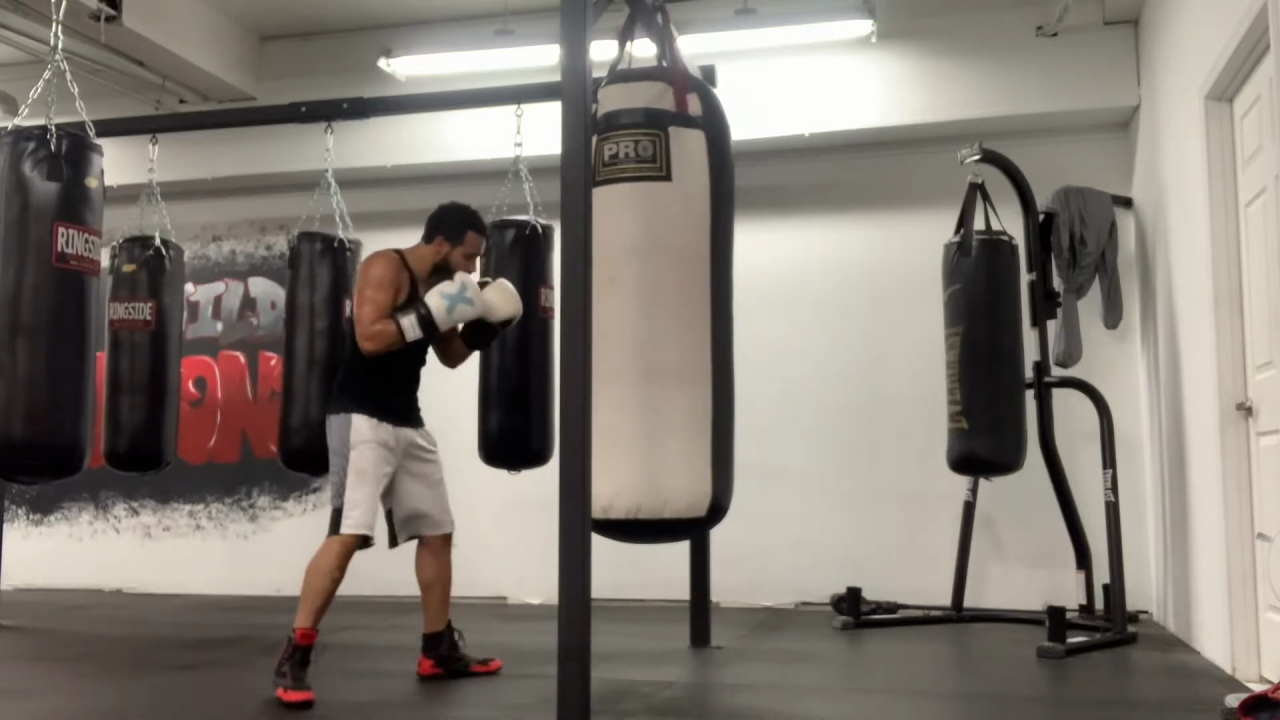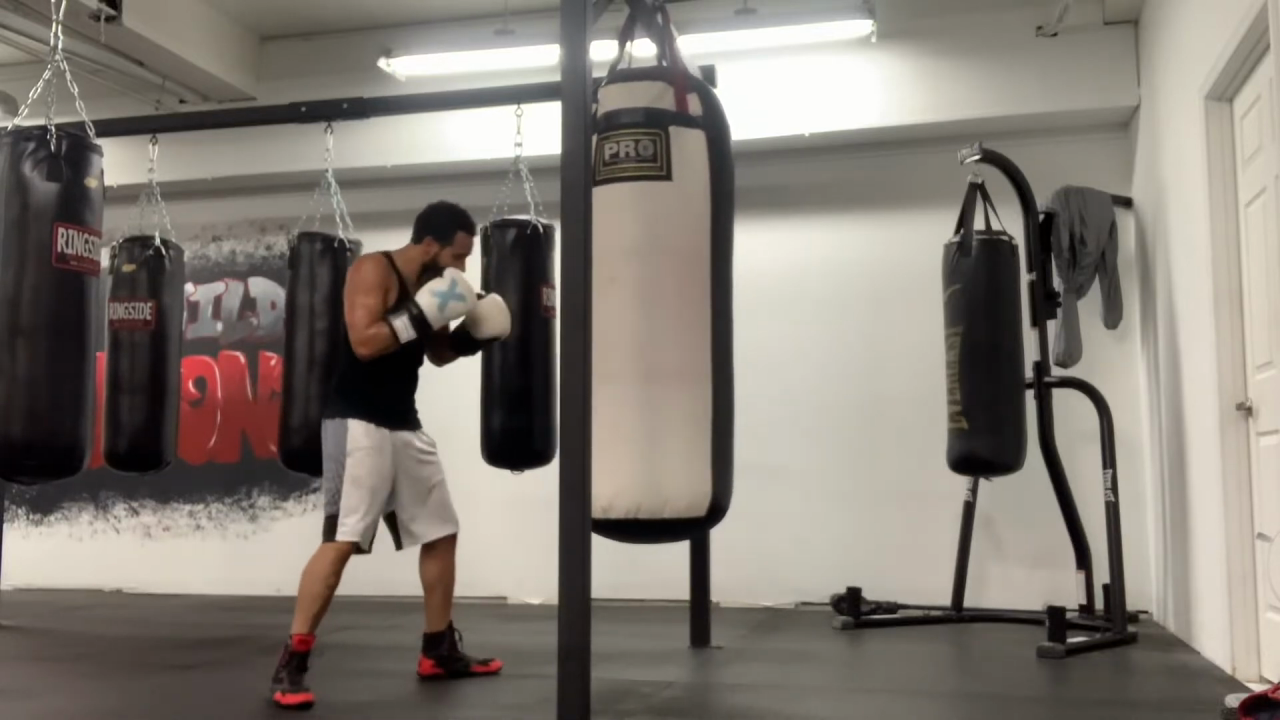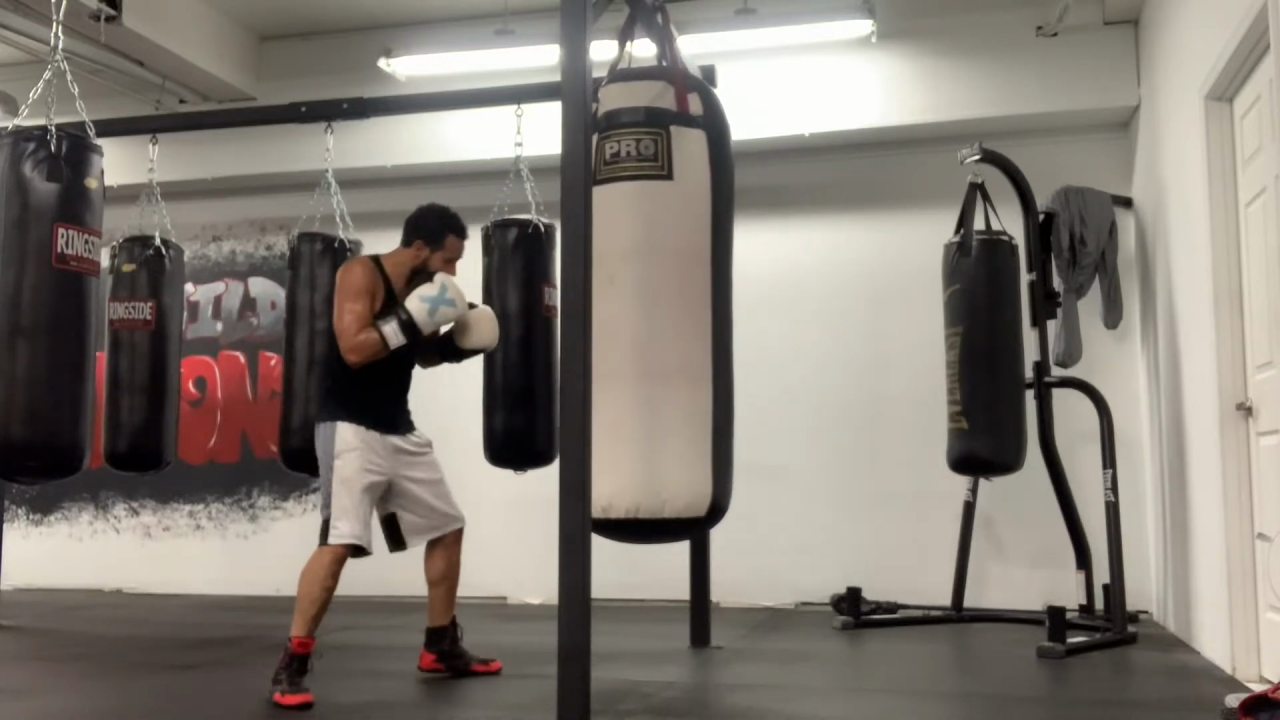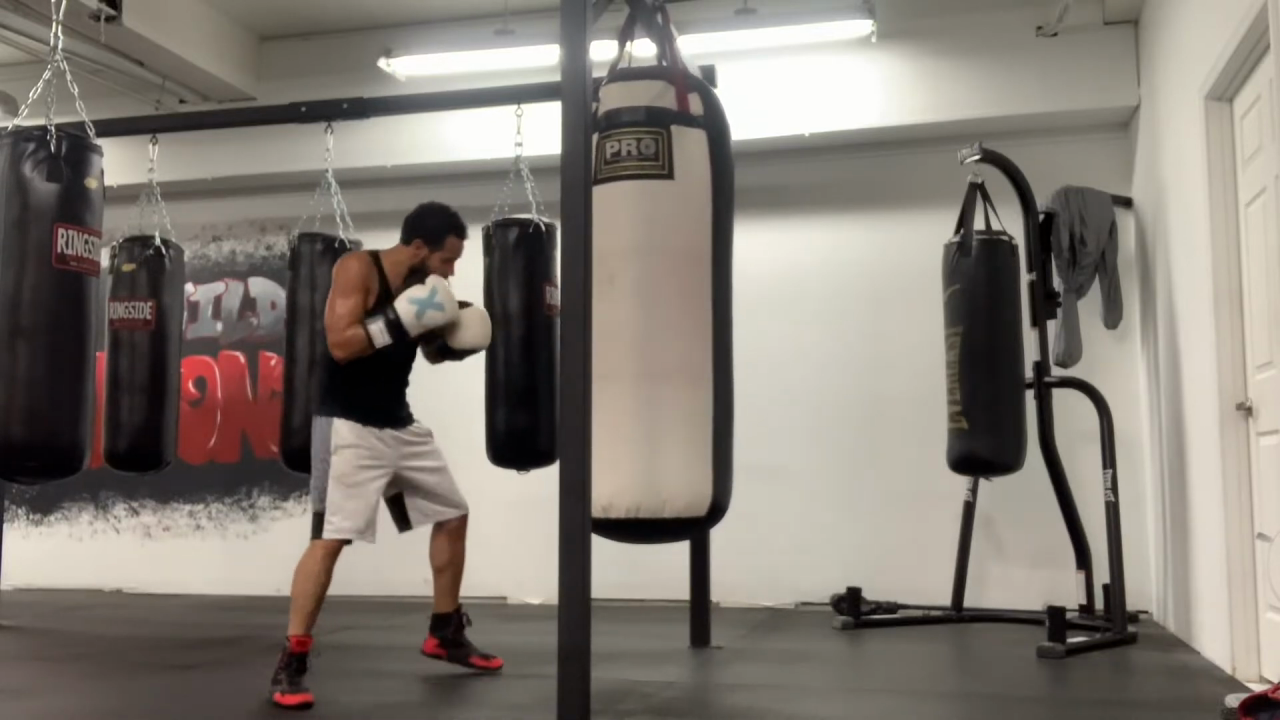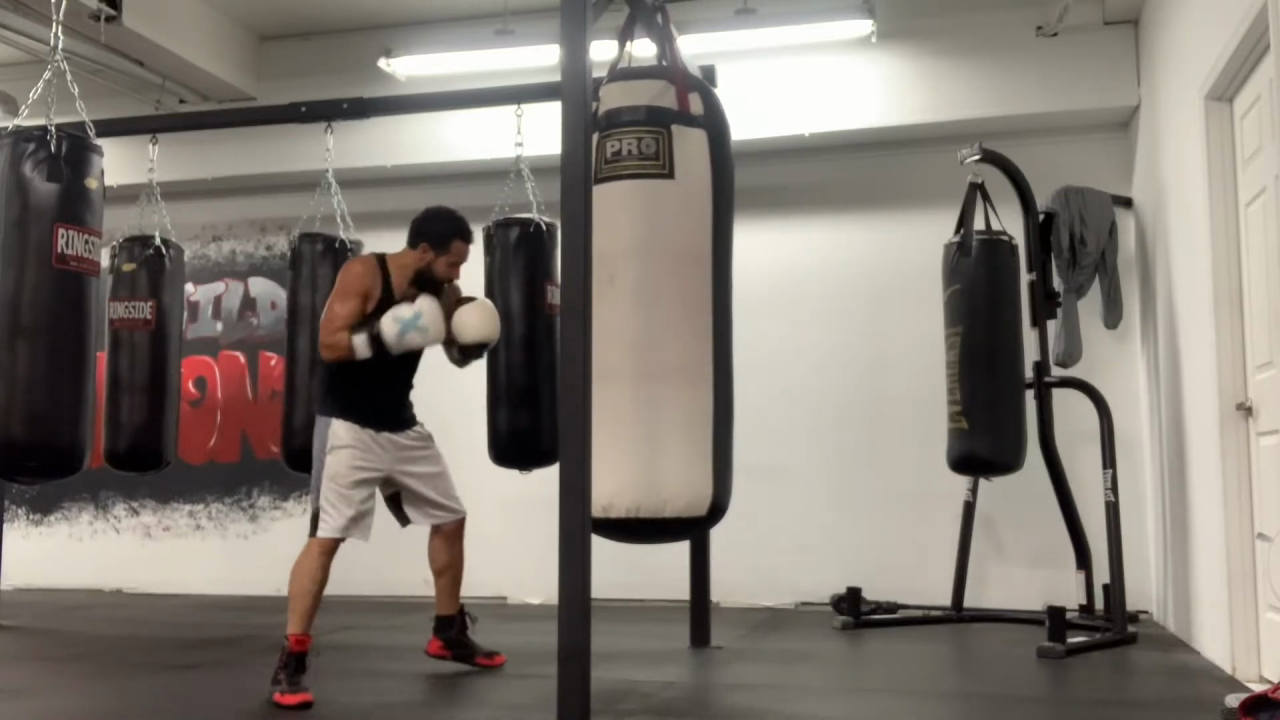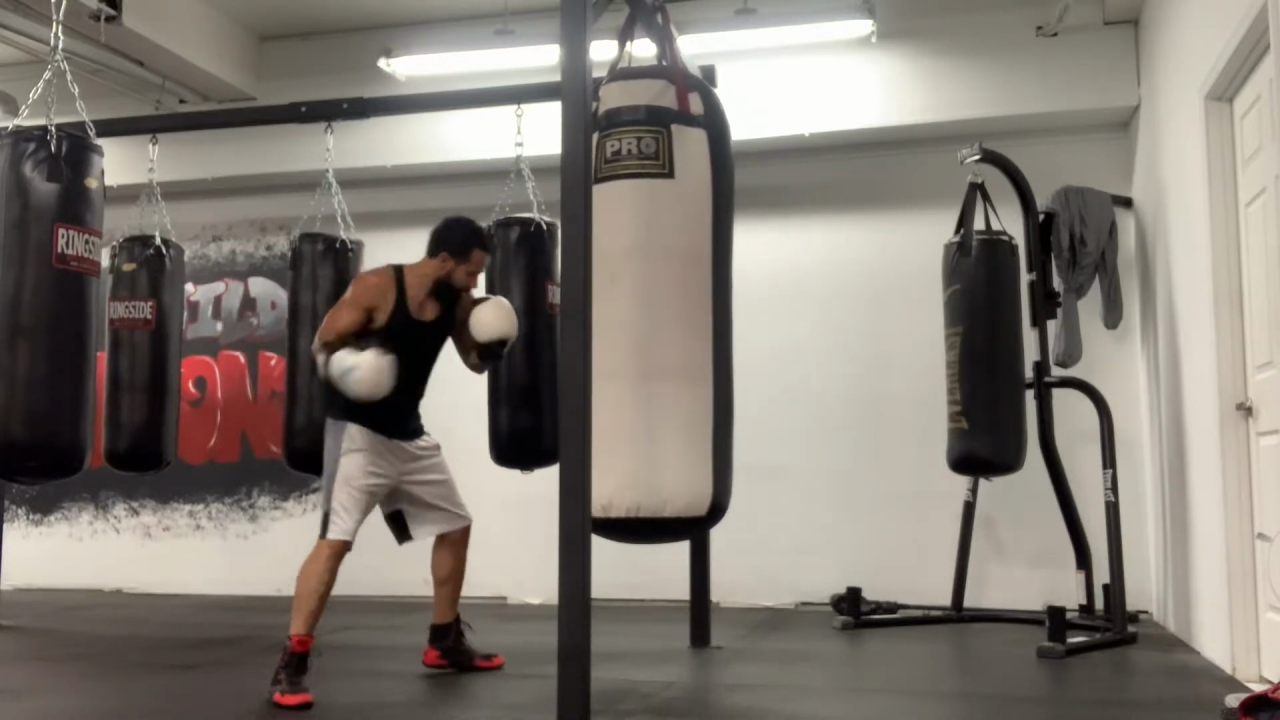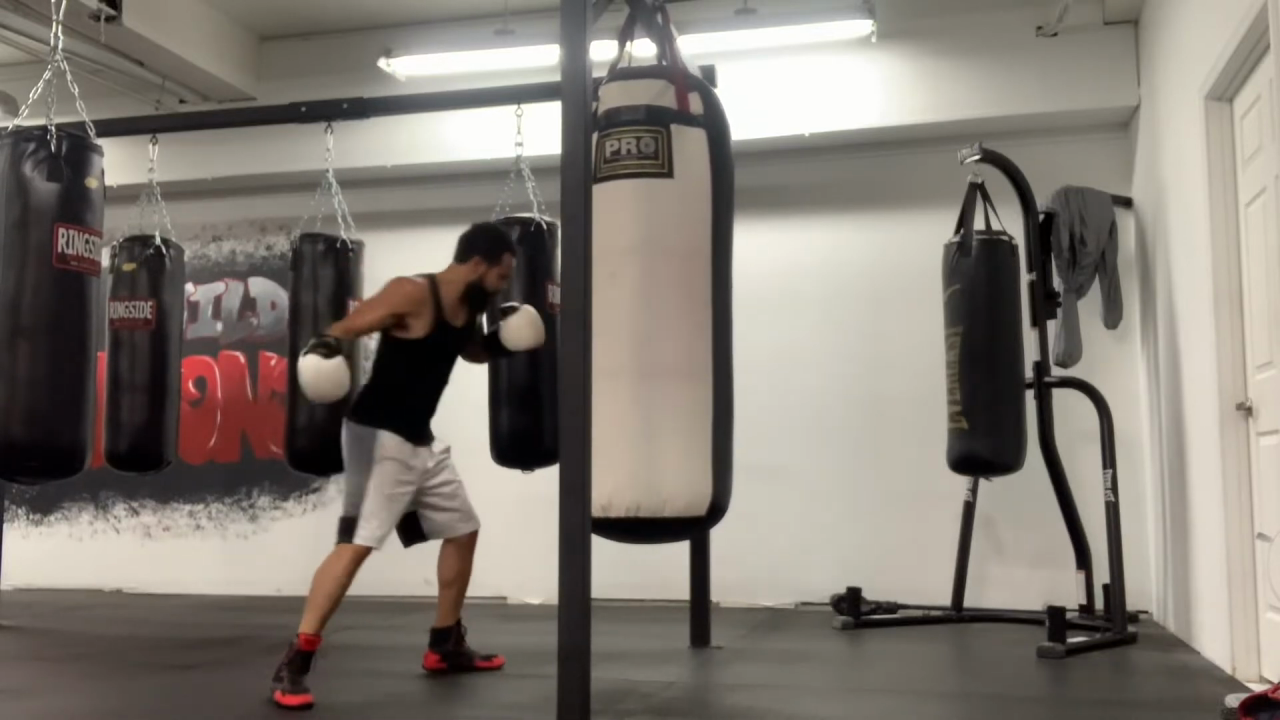
dt=0.1s
person 1, frame 1
left shoulder: (438, 284)
right shoulder: (384, 266)
left elbow: (452, 357)
right elbow: (369, 337)
left wrist: (485, 325)
right wrist: (432, 315)
left hip: (408, 422)
right hip: (361, 419)
left knee: (436, 534)
right knee: (348, 535)
left ankle: (438, 650)
right ankle: (294, 658)
person 1, frame 2
left shoulder: (434, 283)
right shoulder: (374, 270)
left elbow: (439, 353)
right elbow: (364, 343)
left wrist: (470, 334)
right wrist: (424, 313)
left hip: (407, 429)
right hip: (356, 425)
left knee: (441, 535)
right knee: (342, 540)
left ankle: (439, 651)
right ankle: (292, 663)
person 1, frame 3
left shoulder: (426, 287)
right shoulder: (361, 274)
right elbow: (354, 350)
left wrist: (458, 341)
right wrist: (414, 318)
left hip: (400, 430)
right hip: (349, 427)
left knee: (447, 528)
right knee: (339, 543)
left ankle: (441, 646)
right ankle: (291, 664)
person 1, frame 4
left shoulder: (433, 286)
right shoulder: (357, 269)
left elbow: (435, 352)
right elbow: (339, 345)
left wrist: (460, 337)
right wrist: (403, 317)
left hip: (400, 424)
right hip: (347, 424)
left knee: (452, 515)
right knee: (330, 537)
left ankle: (446, 633)
right ankle: (290, 664)
person 1, frame 5
left shoulder: (442, 293)
right shoulder: (362, 273)
left elbow: (458, 354)
right elbow: (328, 346)
left wrist: (474, 340)
right wrist: (387, 336)
left hip: (402, 427)
right hip: (347, 425)
left knee: (450, 519)
right knee: (326, 537)
left ankle: (449, 634)
right ankle: (290, 664)
person 1, frame 6
left shoulder: (456, 301)
right shoulder: (378, 285)
left elbow: (477, 360)
right elbow: (325, 338)
right wrist: (338, 359)
left hip: (408, 435)
right hip: (358, 430)
left knee: (455, 526)
right knee: (335, 539)
left ankle: (446, 641)
right ankle: (291, 664)
person 1, frame 7
left shoulder: (471, 302)
right shoulder: (411, 292)
left elbow: (476, 351)
right elbow: (342, 330)
left wrist: (506, 338)
right wrist: (324, 351)
left hip: (419, 440)
right hip: (377, 435)
left knee: (463, 531)
right knee: (356, 544)
left ankle: (445, 645)
right ankle: (294, 663)
